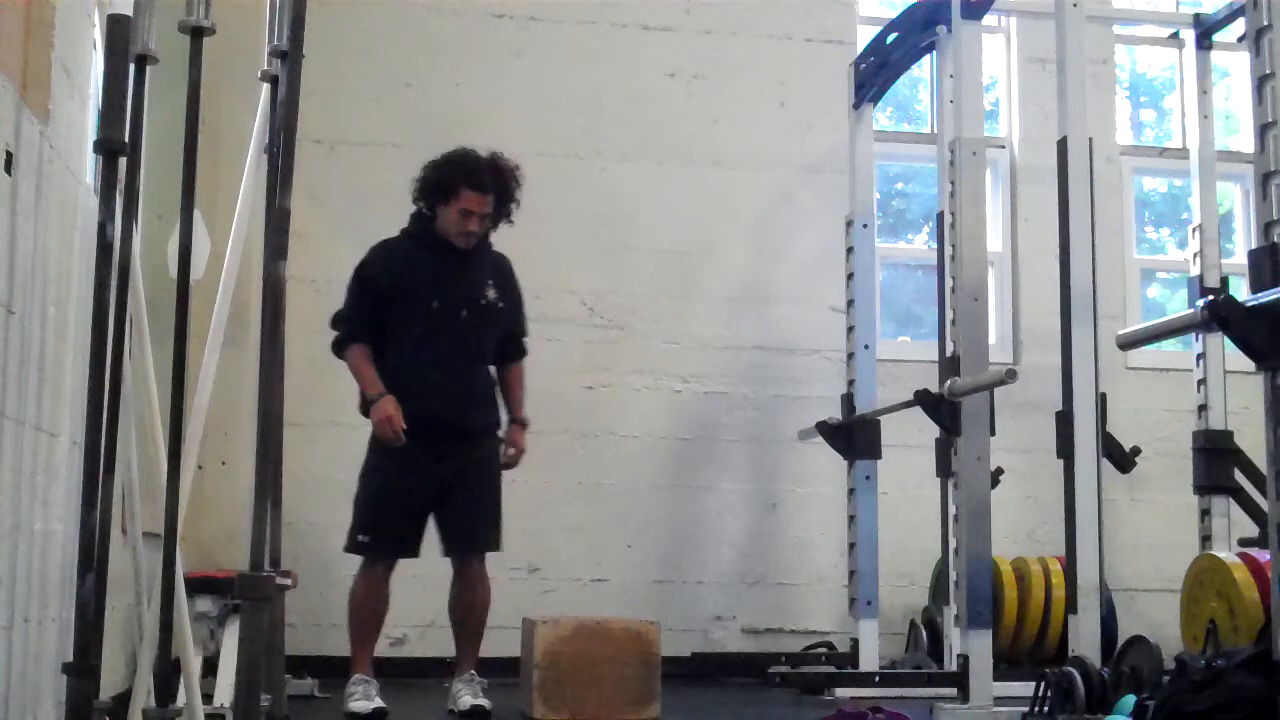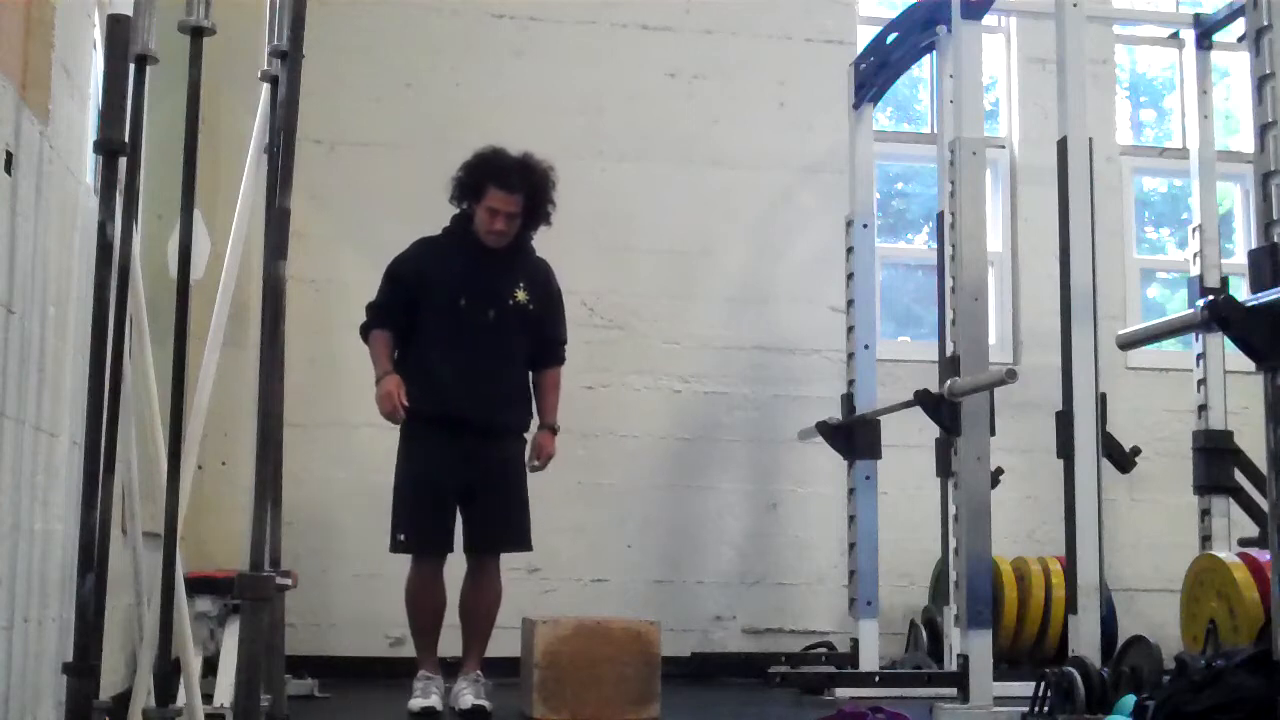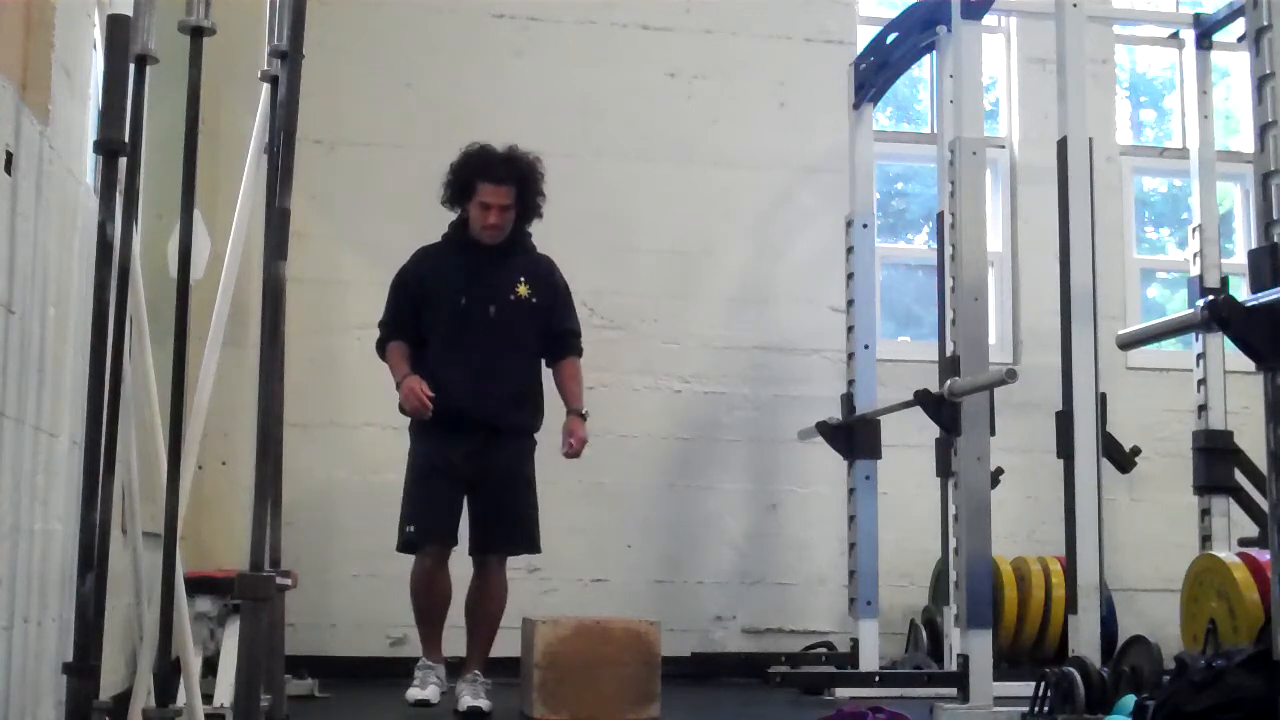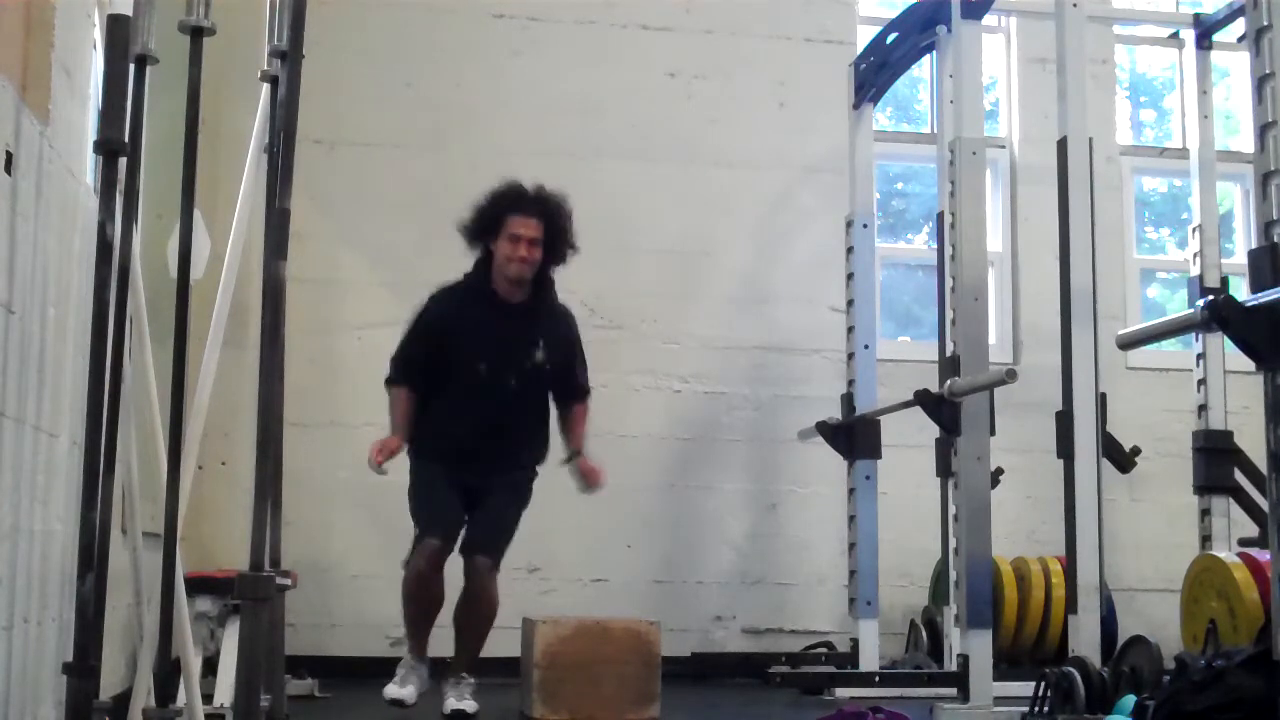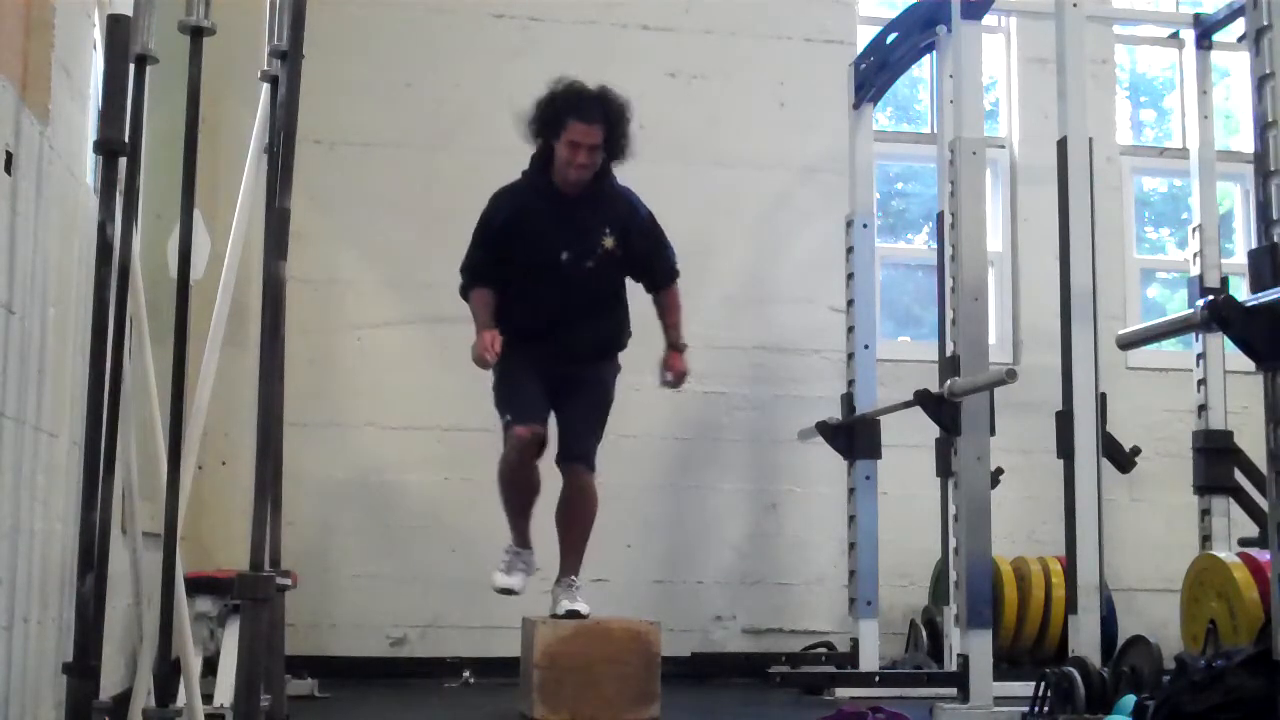
dt=0.7s
person 1, frame 1
left shoulder: (497, 271)
right shoulder: (390, 259)
left elbow: (510, 353)
right elbow: (352, 336)
left wrist: (517, 420)
right wrist: (377, 395)
left hip: (473, 442)
right hip: (403, 438)
left knee: (472, 559)
right knee: (378, 560)
person 1, frame 2
left shoulder: (536, 277)
right shoulder: (425, 258)
left elbow: (548, 358)
right elbow: (381, 321)
left wrist: (548, 425)
right wrist: (385, 372)
left hip: (500, 440)
right hip: (429, 433)
left knee: (486, 558)
right knee: (427, 557)
right ankle: (428, 673)
person 1, frame 3
left shoulder: (539, 273)
right shoulder: (428, 265)
left elbow: (564, 348)
right elbow: (394, 333)
left wrist: (575, 411)
right wrist: (405, 376)
left hip: (508, 440)
right hip: (438, 435)
left knee: (491, 559)
right knee: (430, 550)
right ankle: (431, 662)
person 1, frame 4
left shoulder: (555, 324)
right shoulder: (449, 308)
left elbow: (572, 394)
right elbow: (405, 377)
left wrist: (577, 454)
right wrist: (398, 434)
left hip: (507, 470)
right hip: (439, 459)
left knee: (481, 568)
right knee: (430, 549)
left ankle: (461, 677)
right ankle: (414, 661)
person 1, frame 5
left shoulder: (623, 209)
right shoulder: (511, 205)
left elbow: (662, 278)
right elbow: (478, 277)
left wrist: (675, 346)
right wrist: (486, 328)
left hip: (592, 361)
right hip: (524, 354)
left knee: (578, 467)
right knee: (522, 437)
left ankle: (568, 583)
right ankle: (519, 548)
